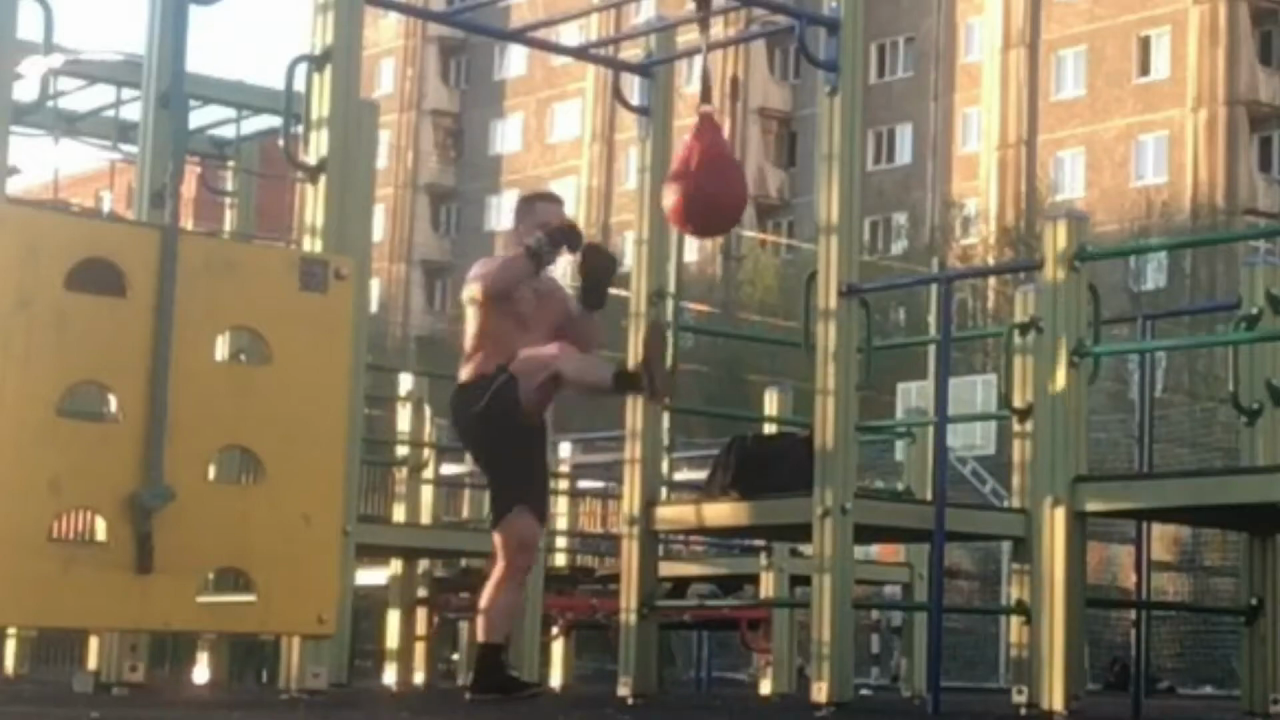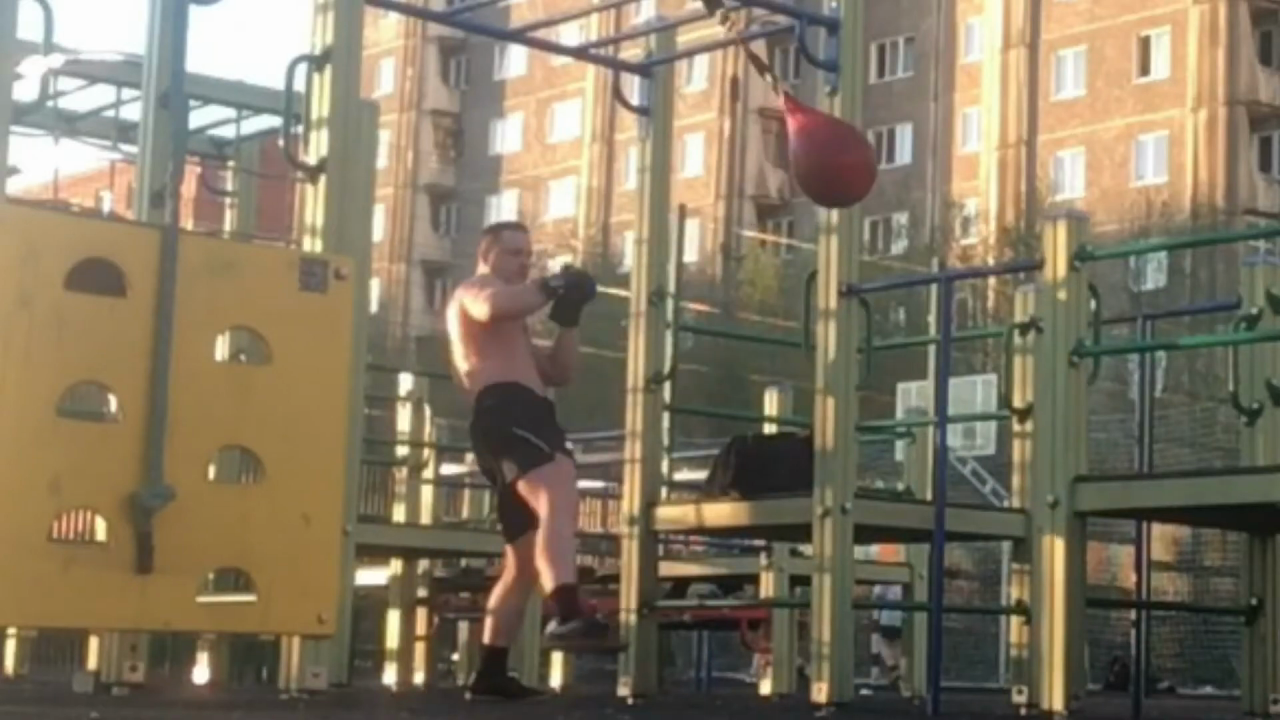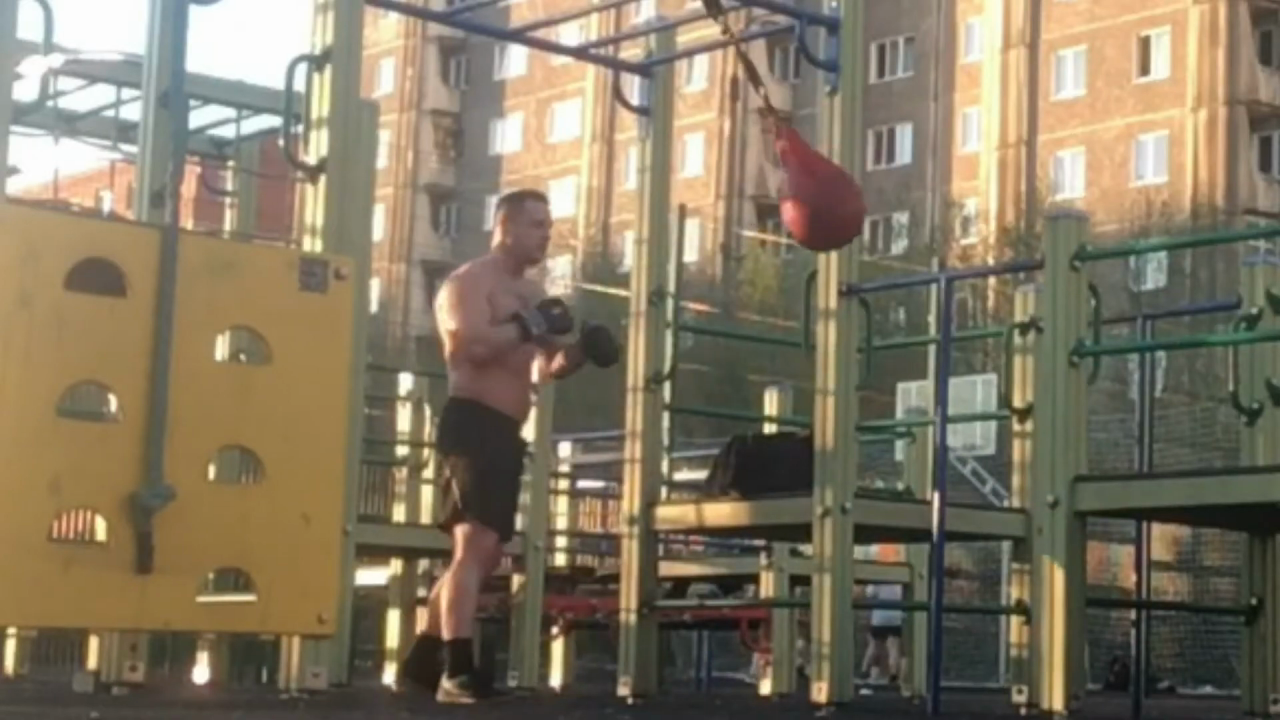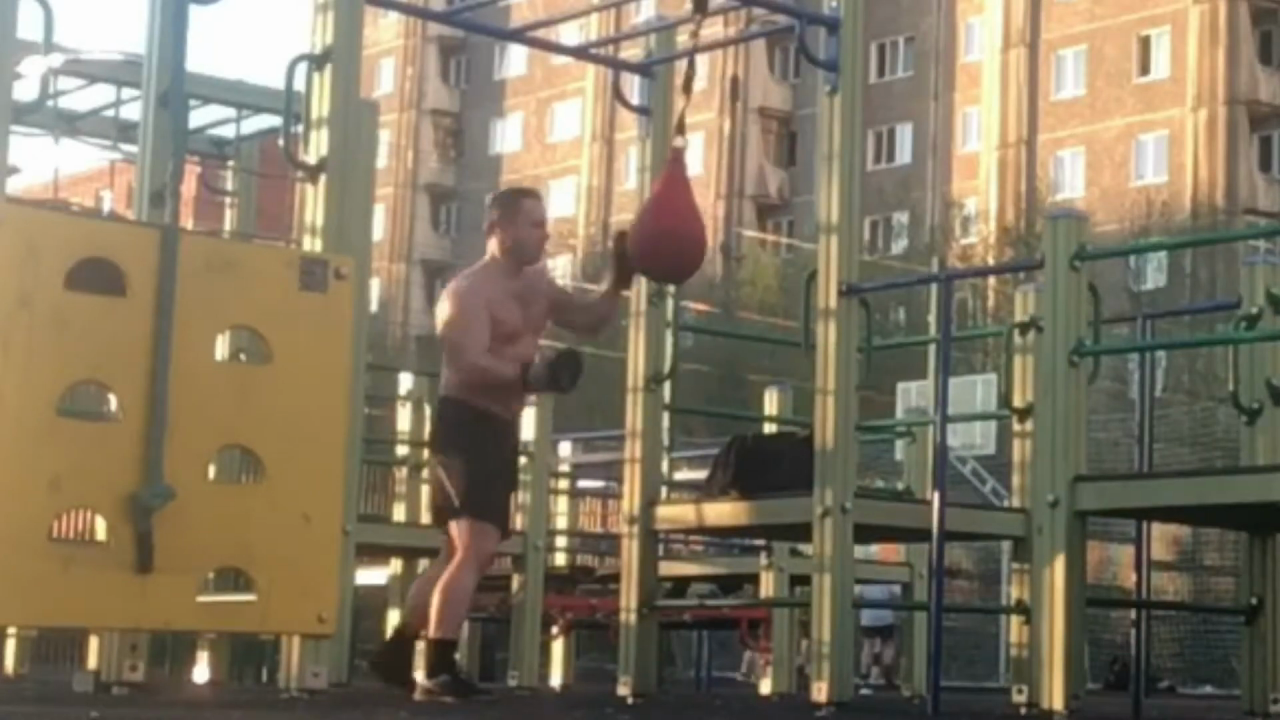
dt=0.4s
person 1, frame 1
left shoulder: (552, 292)
right shoulder: (491, 269)
left elbow: (588, 345)
right elbow: (481, 294)
left wrist: (593, 297)
right wrist: (538, 249)
left hip: (518, 421)
right hip: (484, 404)
left knee: (519, 548)
right knee: (554, 355)
left ankle: (488, 672)
right ankle: (640, 380)
person 1, frame 2
left shoulder: (514, 327)
right shoulder: (473, 289)
left elbow: (559, 374)
right elbow: (496, 308)
left wrist: (568, 319)
right wrist: (555, 286)
left hip: (518, 428)
right hip: (506, 414)
left knee: (525, 561)
right knee: (562, 489)
left ankle: (490, 673)
right ankle: (568, 615)
person 1, frame 3
left shoulder: (526, 294)
right shoulder: (470, 281)
left elbow: (543, 369)
right elbow: (473, 345)
left wrist: (579, 349)
right wrist: (530, 324)
left hip: (505, 434)
right hip: (472, 426)
left knee: (485, 554)
right knee: (473, 547)
left ankle: (423, 658)
right ankle: (457, 672)
person 1, frame 4
left shoulder: (533, 284)
right shoulder: (473, 287)
left elbow: (590, 321)
right elbow: (470, 364)
left wrist: (619, 281)
right wrist: (537, 373)
left hip: (498, 434)
right hip: (466, 427)
left knee: (471, 551)
right knee: (477, 547)
left ankle: (395, 654)
right ankle: (438, 672)
